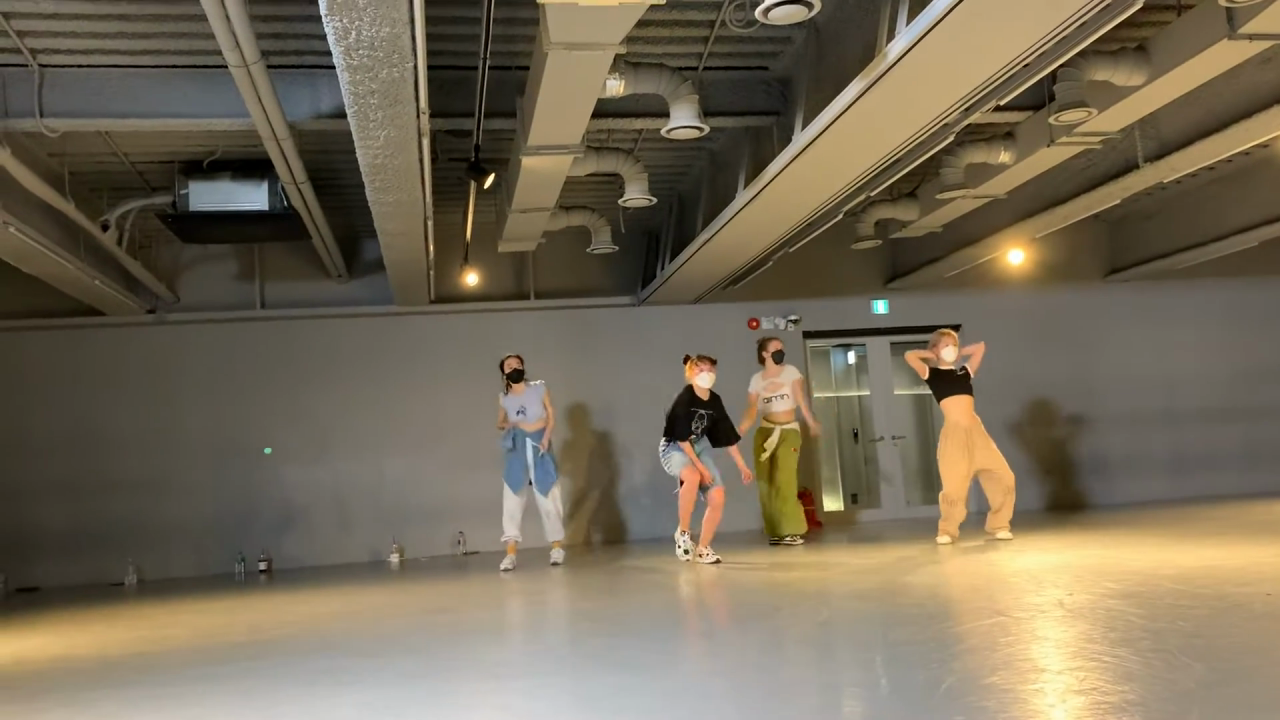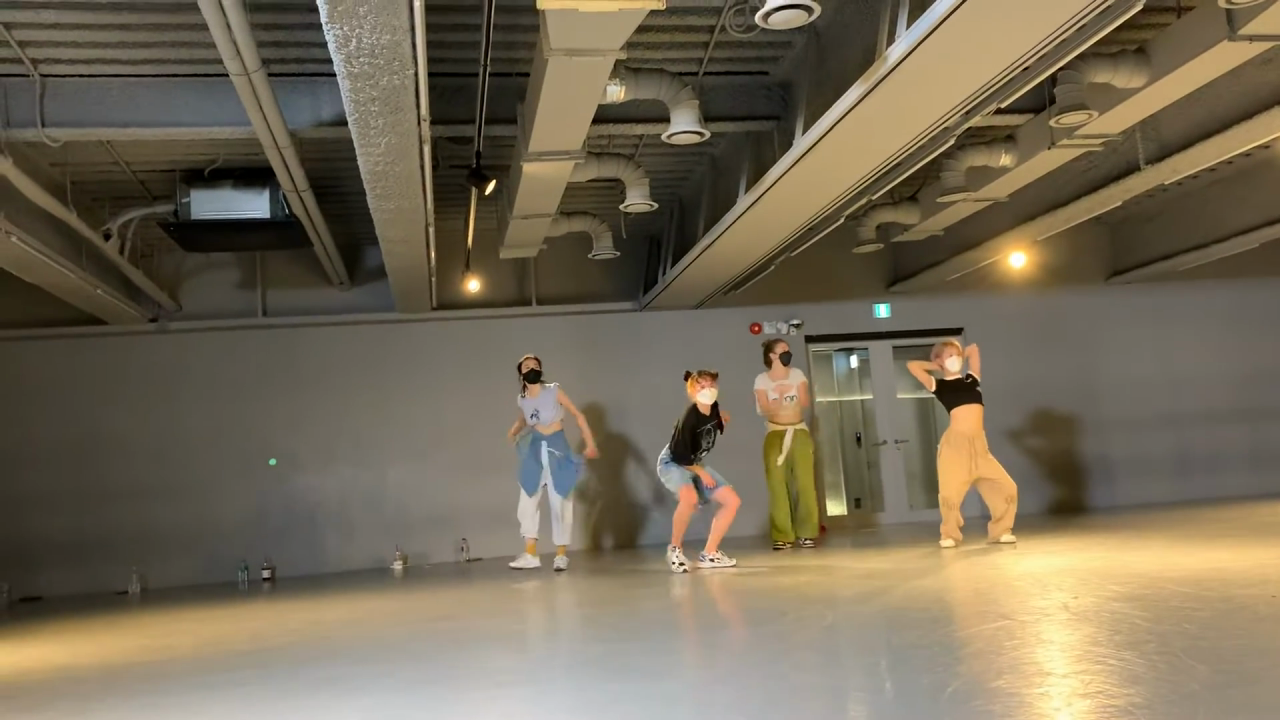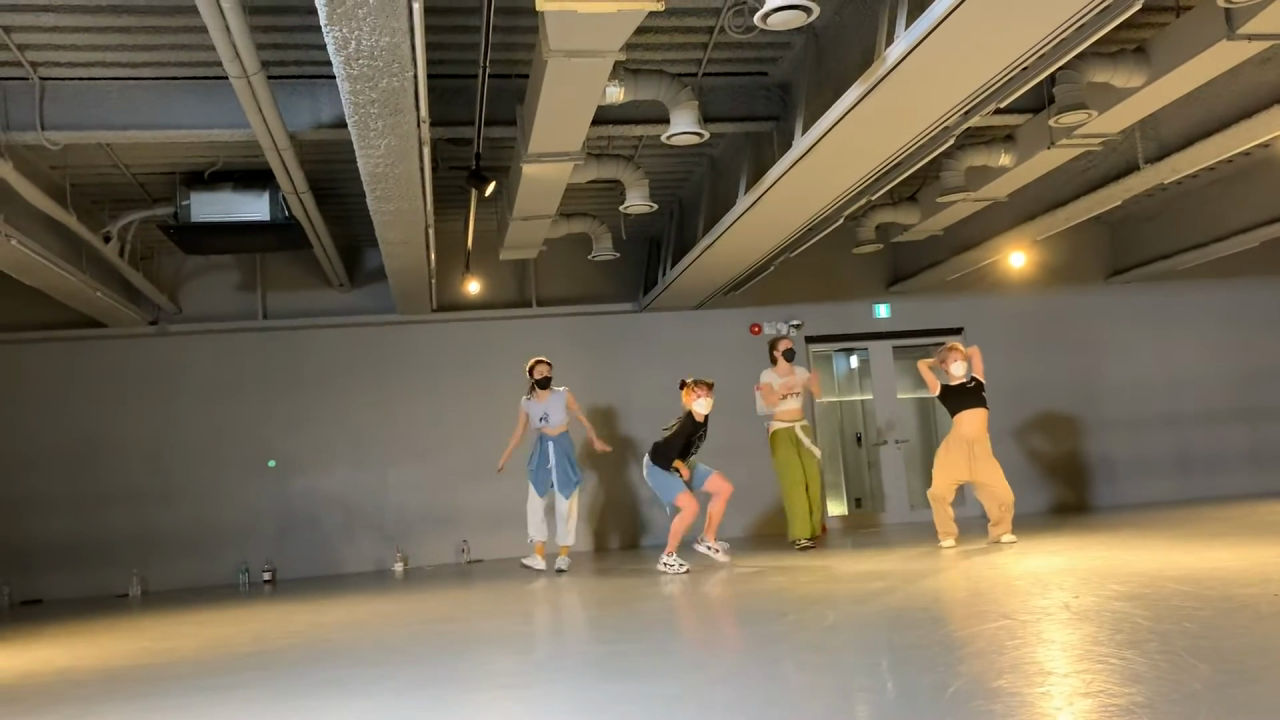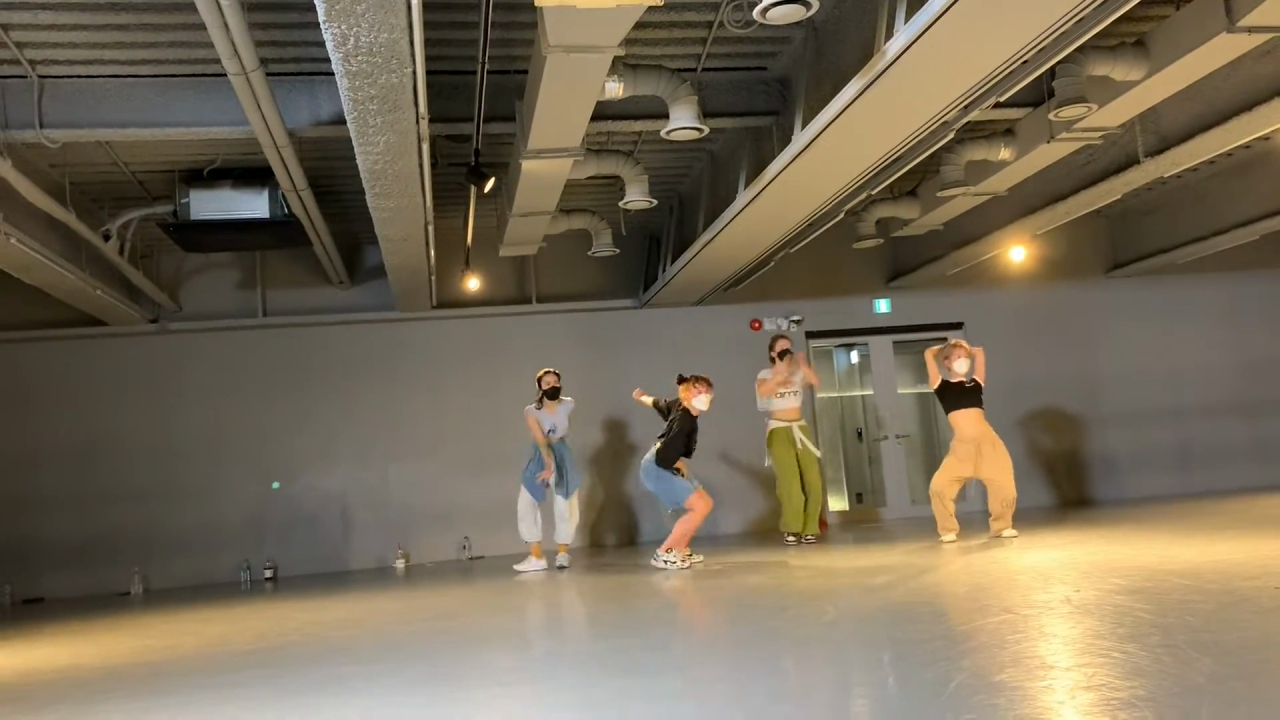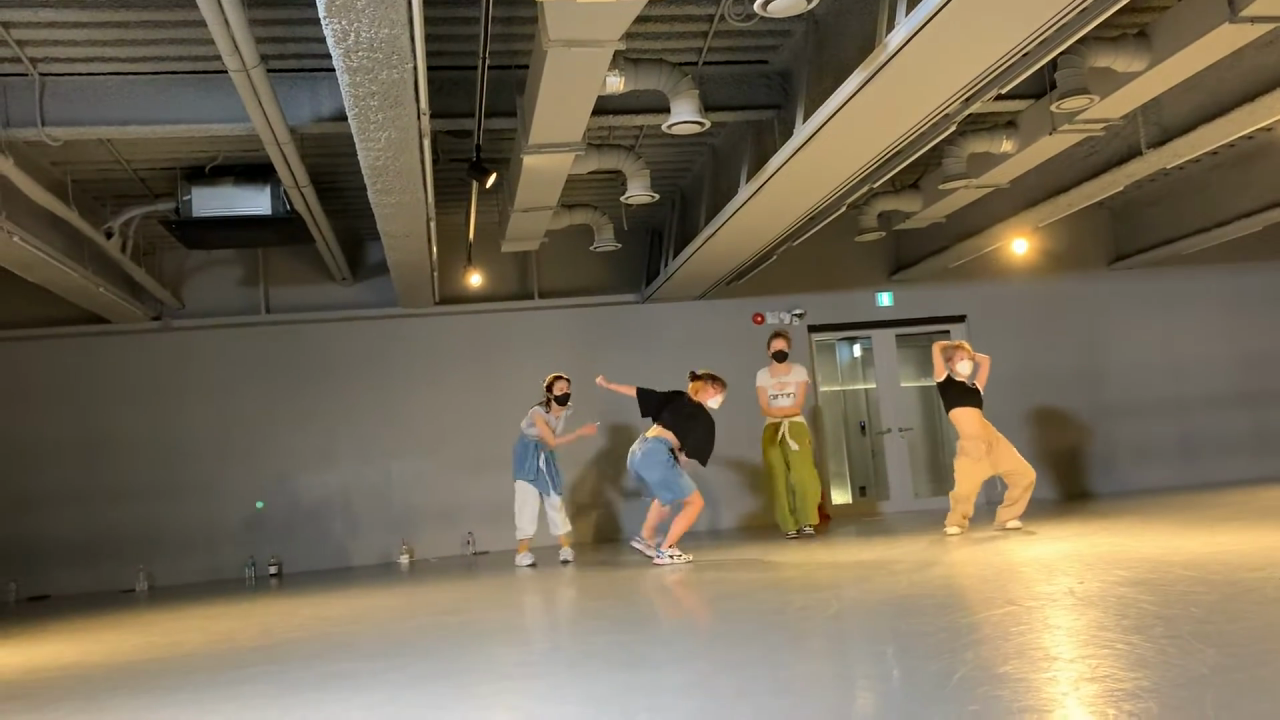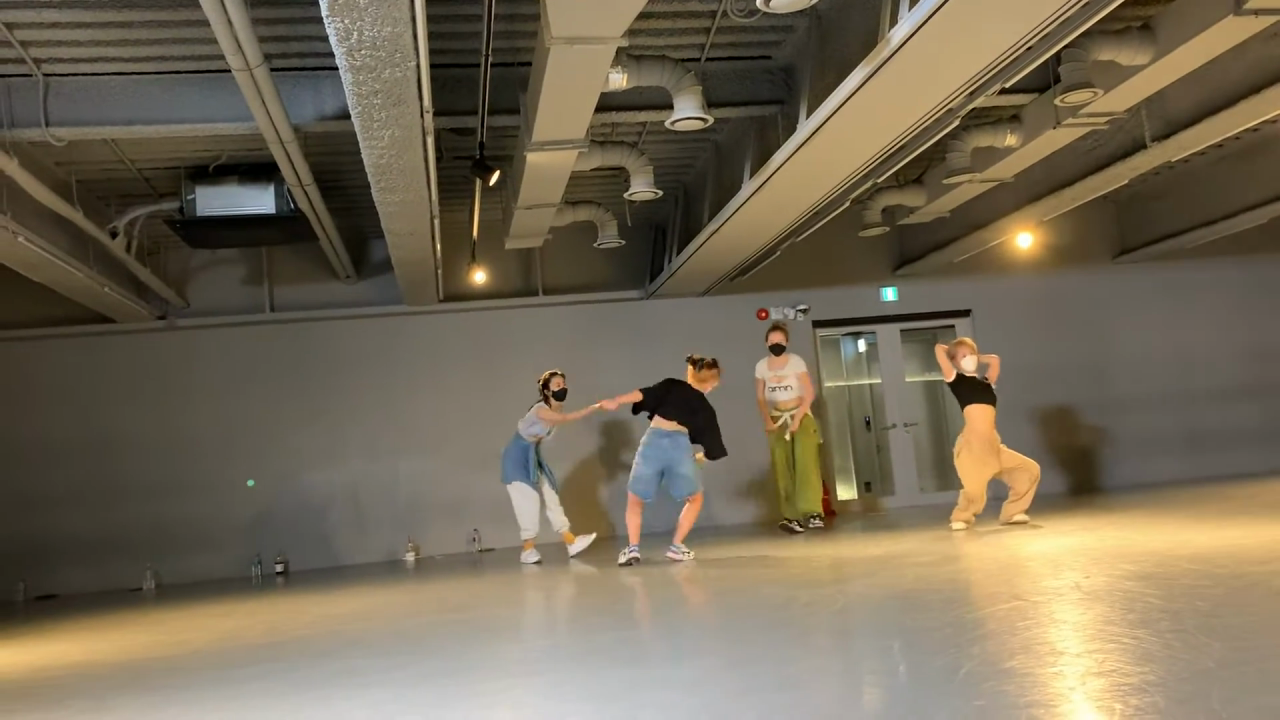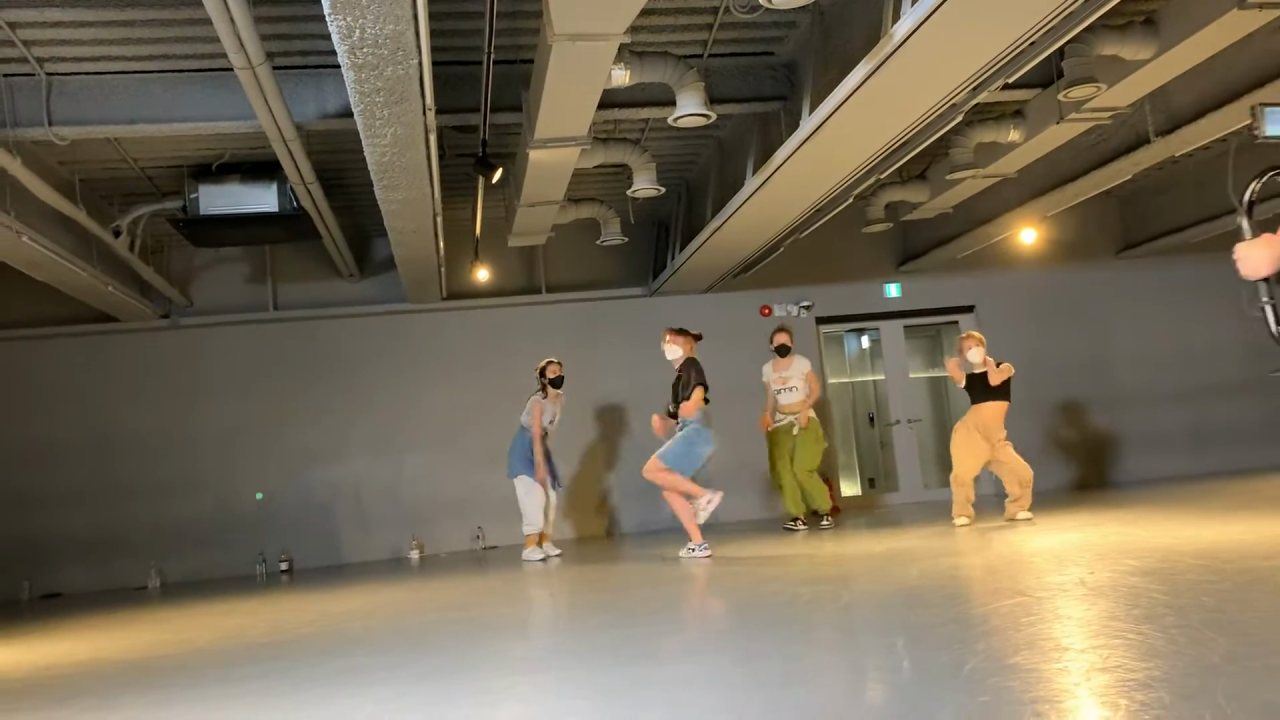
dt=0.3s
person 1, frame 1
left shoulder: (791, 371)
right shoulder: (756, 380)
left elbow: (800, 398)
right elbow: (752, 408)
left wrist: (810, 421)
right wrist: (743, 426)
left hip: (789, 430)
right hip: (765, 432)
left knee: (784, 480)
right knee: (766, 483)
left ankle: (793, 530)
right ankle: (776, 532)
person 1, frame 2
left shoulder: (797, 374)
right shoulder: (762, 380)
left elbow: (805, 401)
right elbow: (764, 410)
left wrist: (792, 405)
right wrist: (774, 407)
left hip: (799, 432)
right hip: (775, 434)
left knee: (805, 483)
right knee: (777, 487)
left ankle: (807, 533)
right ankle: (782, 536)
person 1, frame 3
left shoulder: (800, 371)
right shoulder: (768, 375)
left elbow: (817, 394)
right elbow: (769, 402)
left wrist: (812, 382)
right wrist: (786, 386)
left hip: (802, 428)
right hip: (780, 430)
left knee: (811, 481)
right knee: (793, 480)
left ankle: (806, 534)
right ankle: (800, 532)
person 1, frame 4
left shoulder: (798, 370)
right shoulder: (765, 373)
left elbow: (815, 382)
right elbow: (762, 393)
left wrist: (802, 364)
right wrist: (781, 374)
left hip: (800, 428)
right hip: (778, 429)
left knee: (812, 479)
right knee: (789, 479)
left ankle: (809, 530)
right ankle: (791, 529)
person 1, frame 5
left shoulder: (799, 370)
right shoulder: (762, 375)
left elbow: (800, 402)
right elbow: (764, 406)
left wrist: (787, 410)
right wrist: (777, 411)
left hip: (796, 424)
right hip: (773, 427)
left knee: (802, 473)
right knee: (779, 477)
left ankle: (807, 522)
right ankle: (790, 526)
person 1, frame 6
left shoulder: (796, 361)
right shoulder: (761, 366)
left elbow: (810, 392)
right elbow: (760, 397)
left wrist: (798, 418)
right wrist: (766, 419)
left hip: (800, 415)
right hip: (777, 419)
left knee: (805, 462)
right knee: (782, 468)
left ankle: (812, 512)
right ankle: (793, 517)
person 1, frame 7
left shoulder: (802, 362)
right shoulder: (768, 369)
left elbow: (816, 389)
left wrist: (806, 407)
right wrist: (766, 414)
left hip: (804, 420)
right hip: (781, 423)
left knee: (802, 467)
right knee: (781, 470)
left ankle: (823, 510)
right ankle: (798, 515)
person 2, frame 1
left shoulder: (539, 389)
right shoulder: (504, 398)
left elbow: (550, 417)
right elbow: (500, 423)
left wrist: (546, 438)
right wrist: (505, 425)
left hip: (540, 446)
right hip: (518, 449)
left knee: (548, 500)
right knee: (512, 501)
left ankle: (556, 548)
right ankle: (510, 554)
person 2, frame 2
left shoulder: (554, 391)
right shoulder: (523, 399)
left elbow: (577, 414)
left wrist: (590, 441)
right wrist: (514, 432)
left hip: (557, 449)
right hip: (534, 450)
left knee: (560, 502)
right knee: (528, 500)
left ankle: (561, 555)
right ankle: (530, 554)
person 2, frame 3
left shoulder: (562, 395)
right shoulder: (527, 403)
left elbow: (581, 417)
right elbow: (518, 433)
left wrist: (595, 439)
right wrist: (504, 458)
left hip: (564, 449)
right hip: (541, 450)
left knee: (565, 504)
right knee: (536, 502)
left ankle: (563, 556)
right ankle: (539, 556)
person 2, frame 4
left shoulder: (568, 405)
right shoulder: (532, 412)
right elbow: (541, 442)
right wrist: (548, 464)
left hip: (560, 454)
right hip: (540, 455)
left knee: (565, 505)
right knee: (526, 504)
left ankle: (563, 553)
right ankle: (536, 557)
person 2, frame 5
left shoulder: (566, 410)
right shoulder: (537, 413)
right elbow: (552, 441)
right wrist: (581, 433)
left hip: (544, 453)
right hip: (526, 452)
left knee: (554, 499)
right knee: (529, 498)
left ankle: (565, 547)
right ankle: (522, 551)
person 2, frame 6
left shoulder: (556, 408)
right shoulder: (540, 410)
right elbow: (565, 419)
right wrist: (595, 407)
left hip: (532, 454)
right hip: (517, 455)
left knee: (550, 496)
right knee: (528, 500)
left ankle: (571, 541)
right ankle: (528, 549)
person 2, frame 7
left shoulder: (559, 400)
right shoulder: (537, 401)
right elbow: (535, 434)
right wrist: (541, 465)
left hip: (540, 448)
right hip: (524, 449)
left knee: (550, 497)
right knee: (535, 496)
left ankle: (544, 542)
right ankle: (530, 547)
person 3, frame 1
left shoulder: (715, 400)
right shoulder: (685, 397)
left elbow: (726, 435)
right elbow: (679, 436)
left wrist: (742, 465)
right wrist: (698, 465)
left hip: (698, 448)
right hip: (674, 448)
left knee: (717, 497)
right knee: (692, 477)
left ankle: (703, 549)
right ankle: (683, 532)
person 3, frame 2
left shoulder: (713, 407)
right shoulder: (689, 417)
right elbow: (680, 456)
left wrist: (722, 417)
right wrist: (702, 473)
left hip: (695, 463)
right hip: (673, 463)
left knee: (732, 501)
right knee: (690, 498)
left ankle: (709, 554)
right ankle: (675, 549)
person 3, frame 3
left shoulder: (701, 415)
right shoulder: (685, 425)
left elbow: (685, 395)
right elbow: (660, 454)
right wrist: (681, 466)
left hip: (681, 464)
right hip: (658, 467)
left knee: (724, 488)
right knee: (690, 507)
left ankle: (707, 540)
right ankle: (668, 556)
person 3, frame 4
left shoulder: (679, 406)
right shoulder: (684, 422)
left elbow: (657, 403)
right elbow: (665, 457)
left wrist: (641, 397)
right wrist: (681, 466)
left hip: (669, 467)
right hip: (657, 469)
left knee: (705, 503)
right knee: (699, 507)
left ankle: (680, 549)
right ankle: (663, 553)
person 3, frame 5
left shoulder: (676, 398)
right shoulder: (706, 420)
left elbow: (642, 393)
right elbow: (698, 453)
left wrist: (609, 385)
right wrist: (681, 461)
left hip: (638, 450)
right hip: (659, 456)
left knee: (667, 495)
right knee: (694, 503)
left ankle: (645, 538)
right ankle: (665, 550)
person 3, frame 6
left shoulder: (672, 386)
right shoulder: (706, 409)
left elbow: (645, 394)
right elbow: (713, 450)
left wrist: (616, 401)
right wrist: (698, 458)
left hip: (652, 443)
right hip: (681, 447)
left knee: (634, 503)
right knee: (695, 500)
left ankle: (632, 548)
right ankle: (677, 545)
person 3, frame 7
left shoulder: (690, 366)
right shoulder: (679, 374)
left elbow: (699, 385)
left wrist: (692, 403)
right wrist: (661, 421)
left hip: (696, 429)
right hip: (689, 432)
left knee: (650, 470)
right knee: (670, 491)
left ankle: (704, 495)
right ankle: (698, 543)
person 4, frame 1
left shoulder: (964, 372)
right shoulder: (931, 374)
left elbow: (980, 347)
right elbow: (909, 356)
left wrist: (958, 354)
right wrist: (930, 356)
left hip: (976, 432)
right hip: (953, 434)
left knee: (1004, 478)
right knee: (953, 489)
left ankle: (998, 526)
right ankle: (947, 531)
person 4, frame 2
left shoulder: (971, 378)
right shoulder: (938, 385)
left elbow: (973, 349)
right elbow: (912, 365)
left wrist: (960, 360)
right wrist: (935, 366)
left hip: (978, 442)
right hip: (955, 442)
left knee: (1007, 487)
right knee: (950, 493)
left ankle: (1000, 531)
right ankle: (950, 535)
person 4, frame 3
left shoulder: (976, 382)
right shoulder: (942, 390)
left elbow: (975, 350)
right elbow: (921, 364)
right wrist: (938, 361)
left hip: (981, 447)
right hip: (955, 446)
left knee: (1002, 494)
right knee: (938, 491)
left ankle: (1000, 531)
right ankle: (947, 535)
person 4, frame 4
left shoulder: (975, 383)
right shoulder: (942, 386)
left elbow: (979, 352)
right elbow: (929, 354)
right wrist: (945, 350)
left hip: (988, 443)
right hip: (962, 447)
left knee: (1005, 489)
right knee: (938, 486)
left ankle: (1001, 526)
right ankle: (948, 530)
person 4, frame 5
left shoulder: (974, 387)
right shoulder: (945, 381)
left elbow: (985, 360)
right elbow: (936, 347)
right wrist: (953, 348)
left hip: (992, 441)
right hip: (969, 447)
left knee: (1026, 475)
right knee: (964, 490)
left ankle: (1006, 517)
right ankle: (955, 522)
person 4, frame 6
left shoulder: (987, 382)
right shoulder: (955, 379)
left elbow: (994, 359)
right elbow: (939, 349)
left wrist: (976, 356)
right wrist: (954, 352)
left hip: (992, 443)
right hip: (971, 443)
left knee: (1031, 469)
right knee: (974, 490)
left ankle: (1012, 512)
right ankle: (961, 517)
person 4, frame 7
left shoulder: (1003, 368)
right shoulder: (967, 377)
left elbow: (994, 380)
right elbow: (950, 365)
left wrist: (988, 363)
right wrist: (965, 361)
left hip: (996, 434)
right hip: (970, 428)
left knee: (1022, 472)
right knee: (961, 474)
left ankle: (1017, 508)
right ankle: (963, 513)
